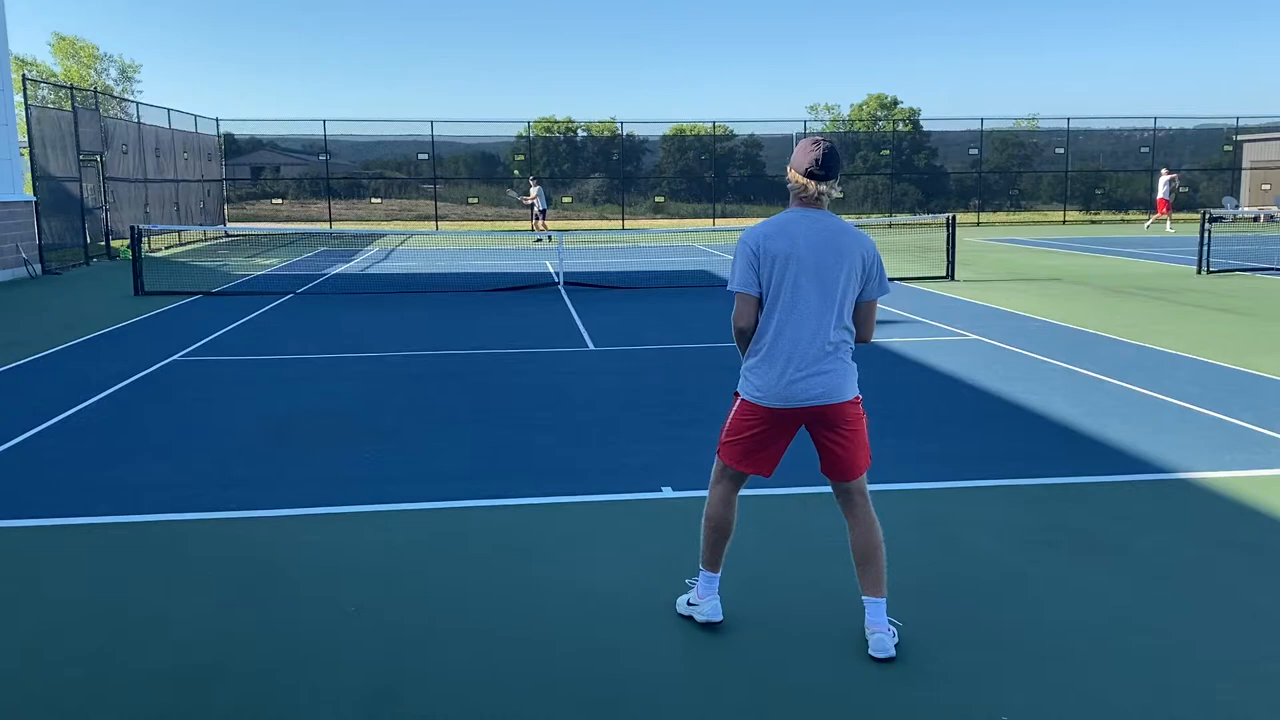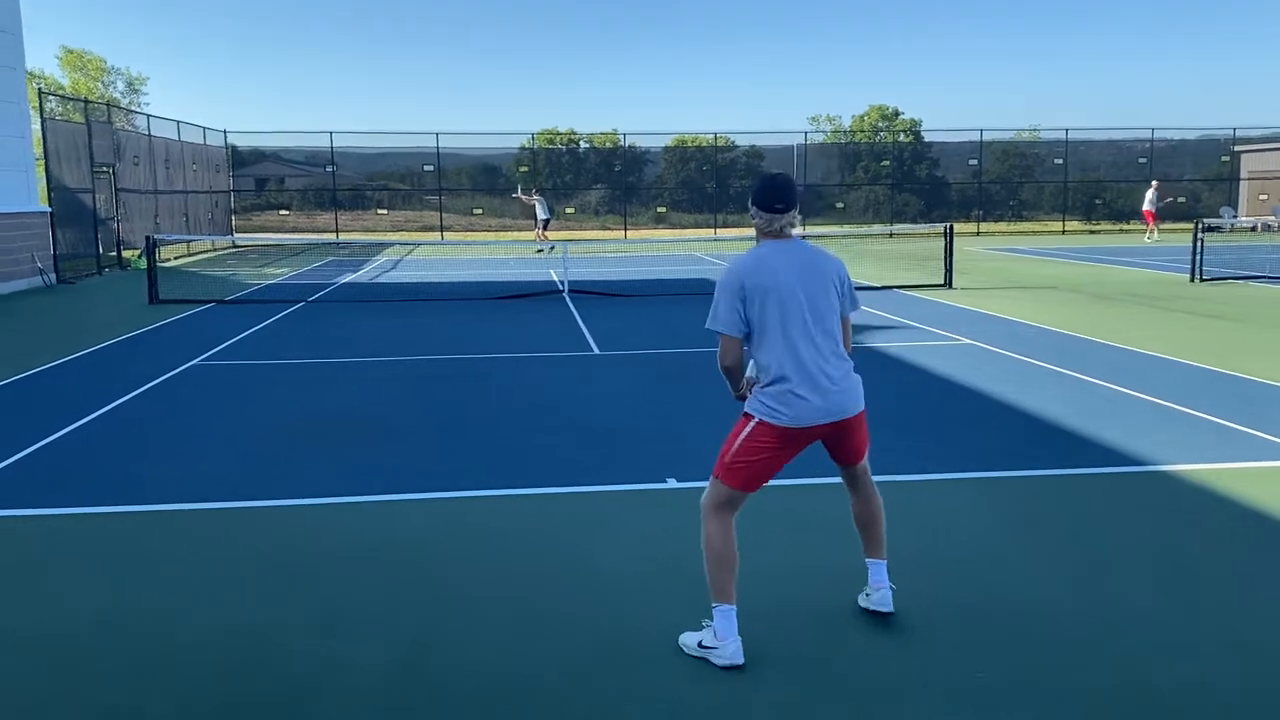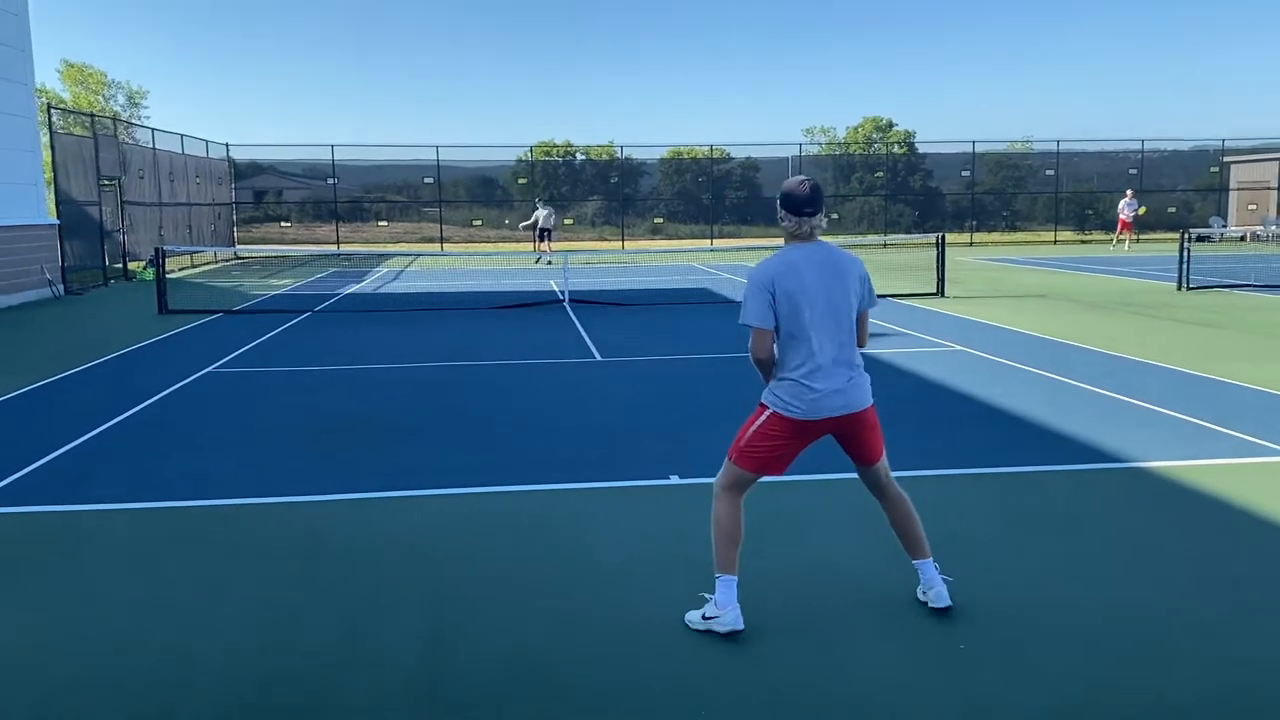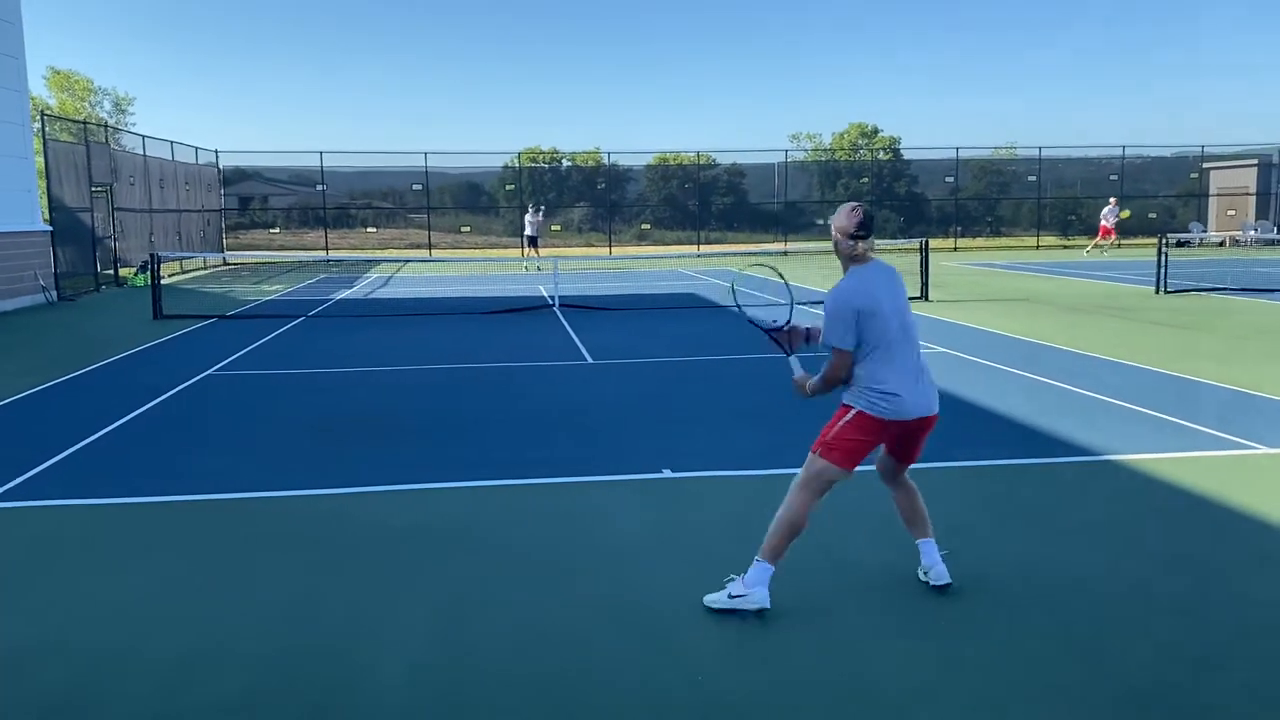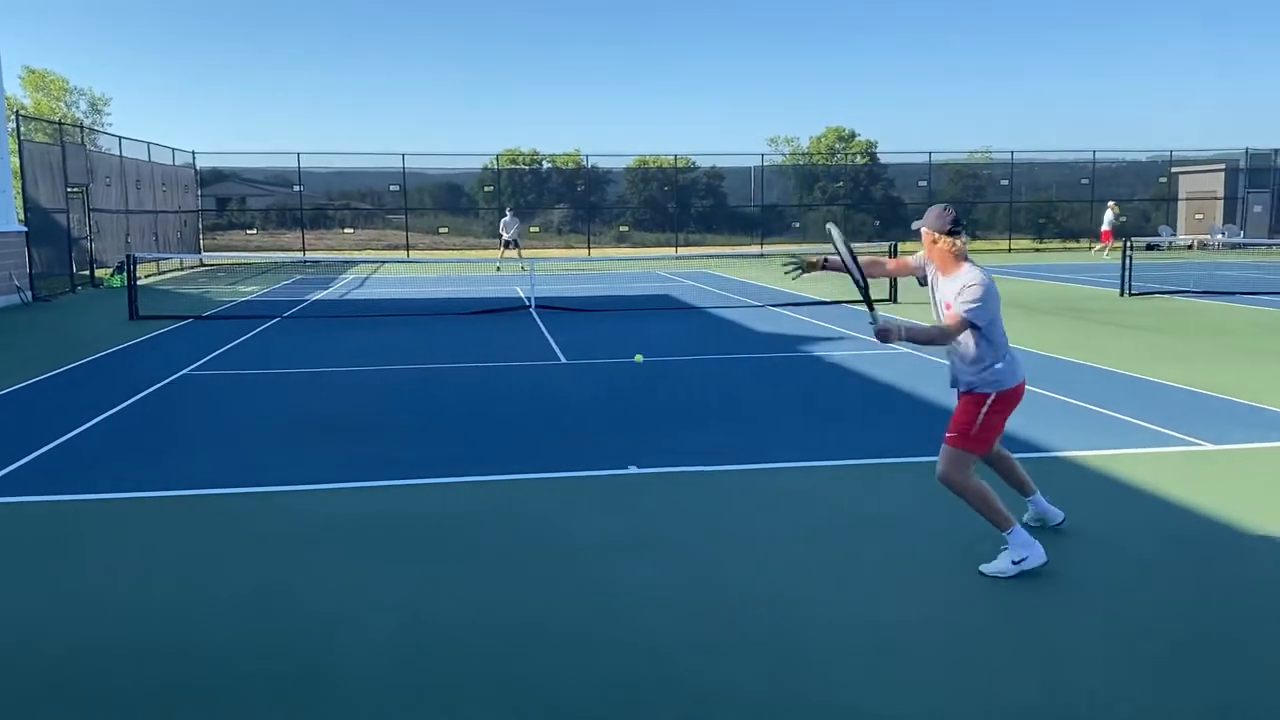
dt=0.5s
person 1, frame 1
left shoulder: (758, 238)
right shoulder: (861, 245)
left elbow: (743, 322)
right elbow: (865, 332)
left hip: (767, 390)
right hip: (835, 390)
left knee: (724, 483)
right knee: (856, 501)
left ankle: (705, 594)
right ankle: (879, 627)
person 1, frame 2
left shoulder: (739, 272)
right shoulder: (831, 264)
left elbow: (730, 359)
right elbow: (844, 342)
left wrist: (740, 387)
left hip: (780, 409)
right hip: (845, 401)
left knee: (715, 507)
right knee: (860, 479)
left ankle: (724, 635)
right ankle: (878, 587)
person 1, frame 3
left shoulder: (765, 274)
right shoulder: (852, 265)
left elbow: (761, 352)
right elbow: (861, 337)
left hip: (792, 405)
right hip: (854, 399)
left knee: (727, 489)
right knee: (884, 485)
left ankle: (725, 606)
right ankle: (933, 584)
person 1, frame 4
left shoulder: (843, 294)
right shoulder: (887, 276)
left elbow: (841, 370)
left wrist: (811, 387)
right wrist: (811, 333)
left hip: (876, 406)
right hip: (925, 405)
left knee: (807, 487)
right knee: (894, 473)
left ankle: (754, 584)
right ankle: (933, 563)
person 1, frame 5
left shoulder: (977, 284)
right shoulder: (933, 265)
left elbow: (946, 333)
right elbow: (883, 266)
left wrist: (901, 332)
right wrist: (825, 263)
left hip: (993, 386)
right hip: (980, 385)
left knee: (953, 471)
right knee: (986, 449)
left ankle: (1023, 547)
right ankle: (1042, 509)
